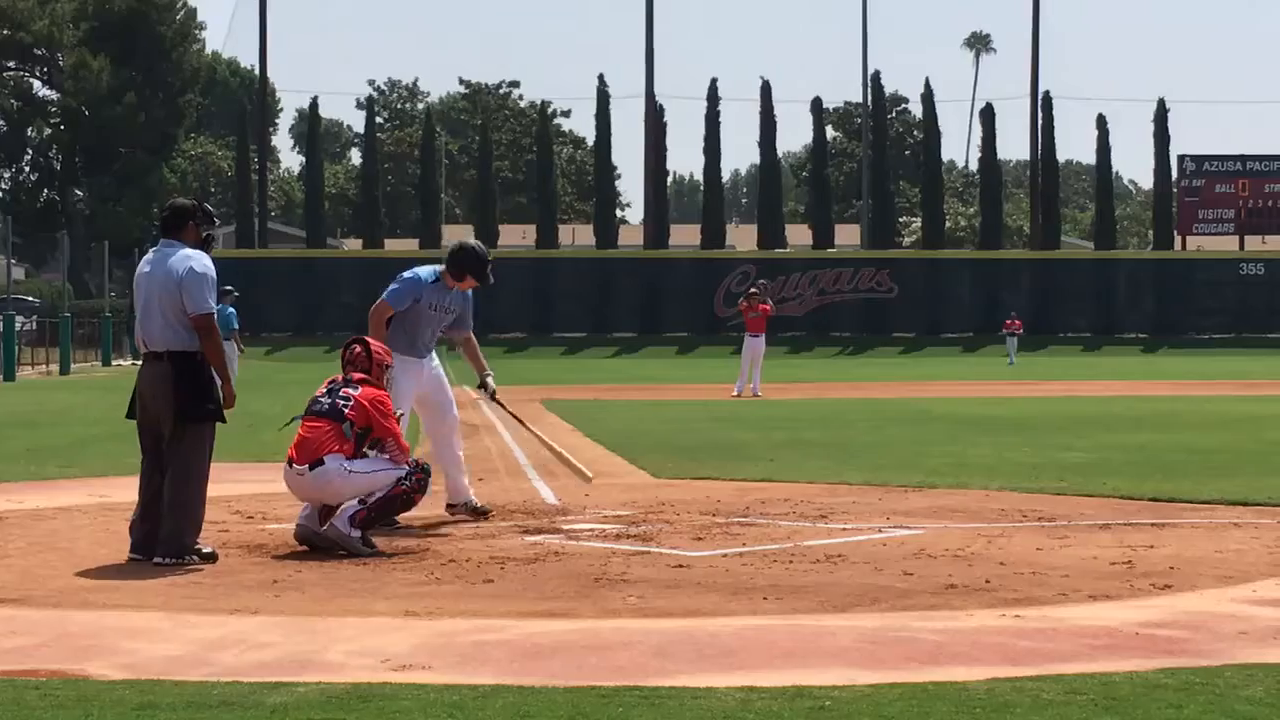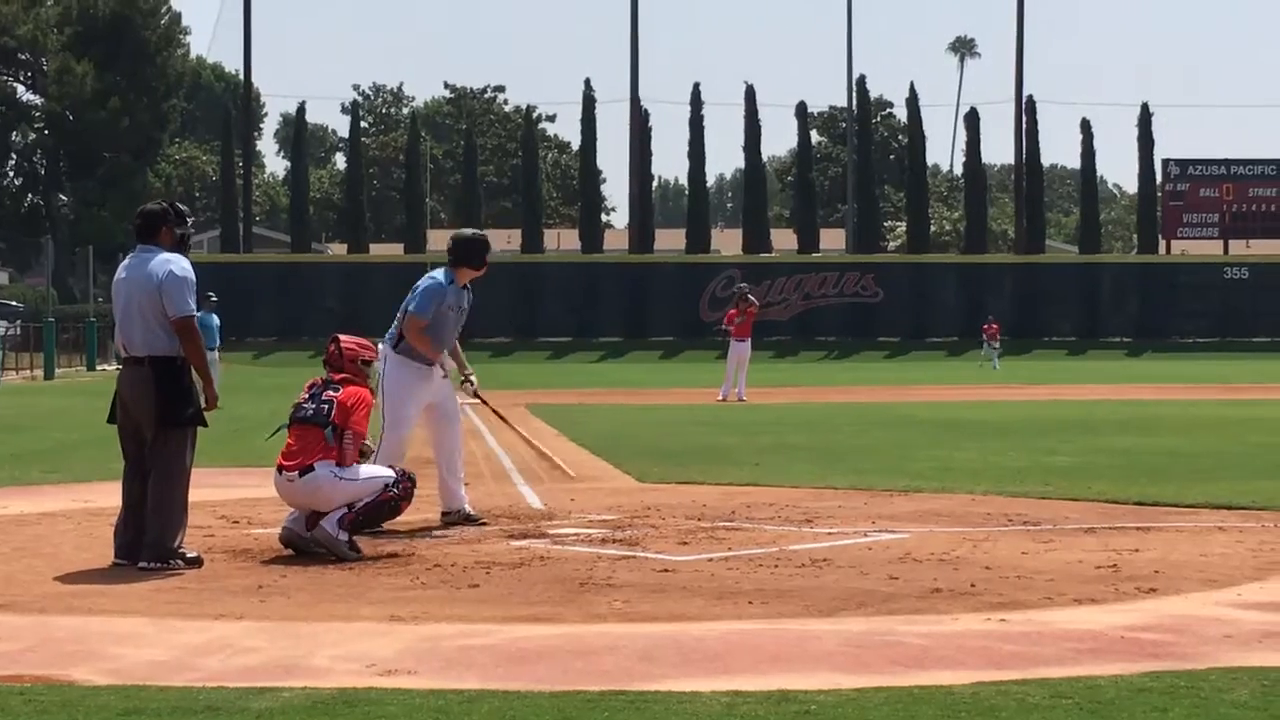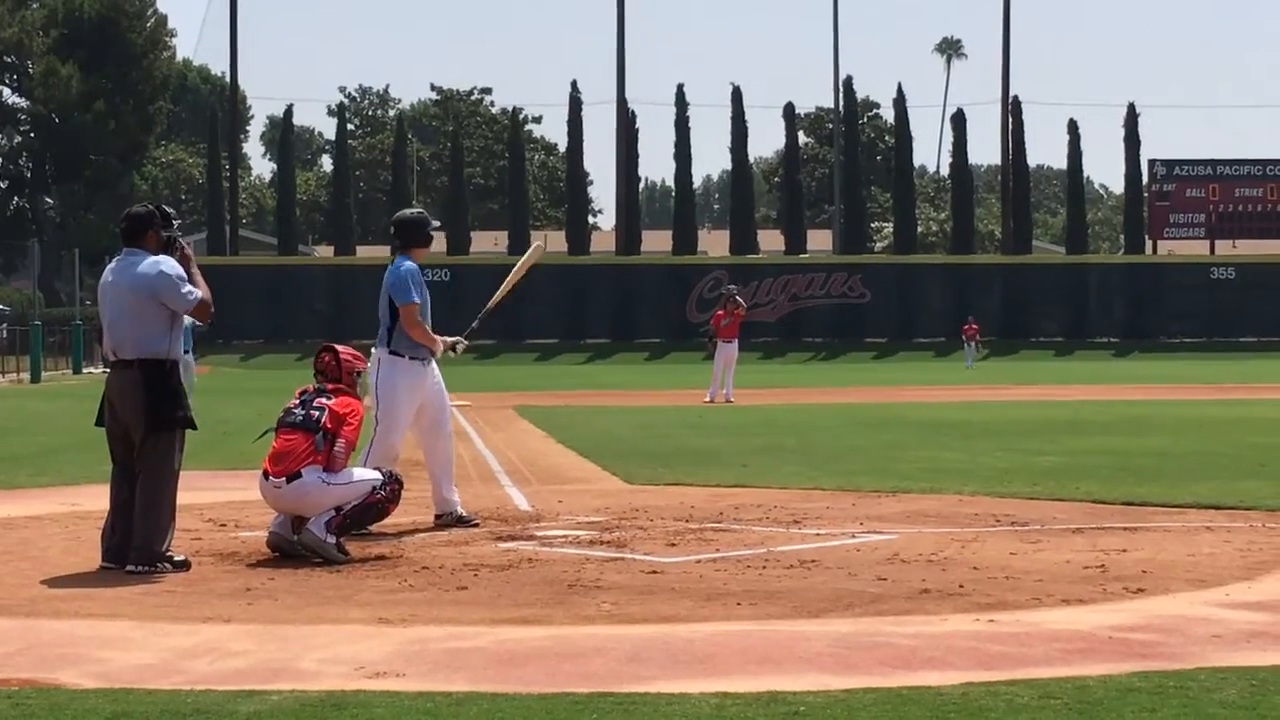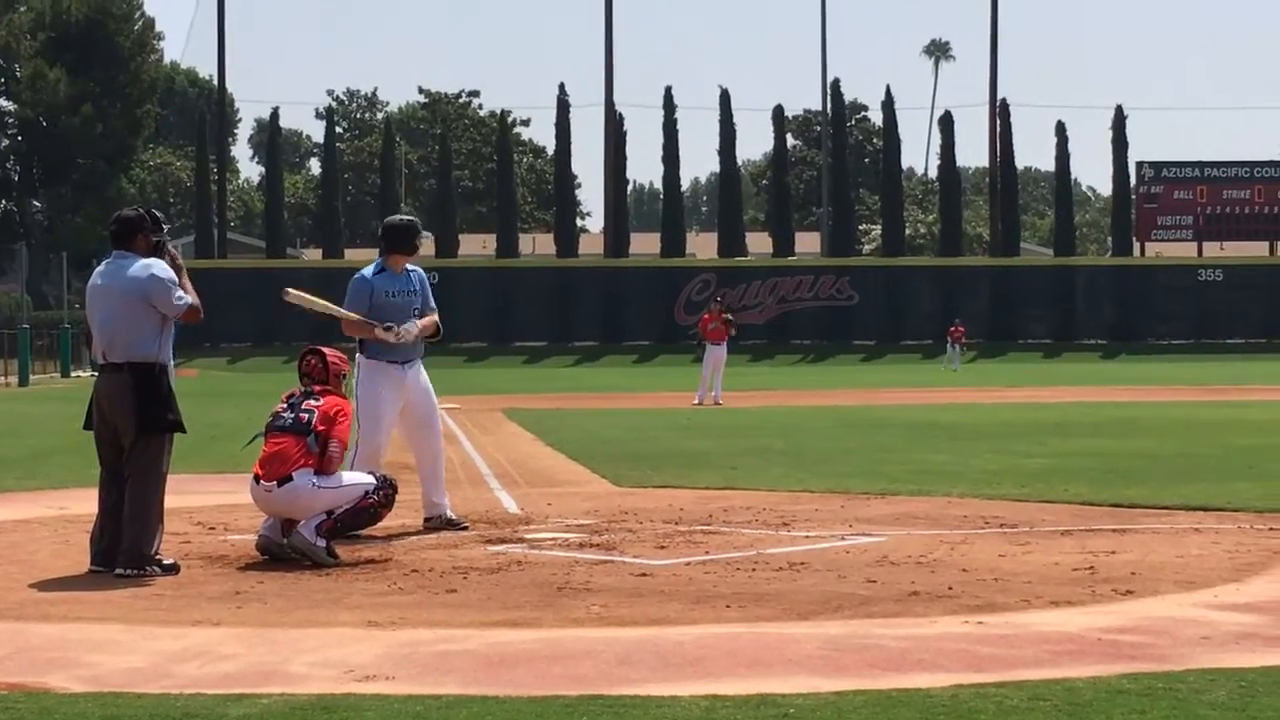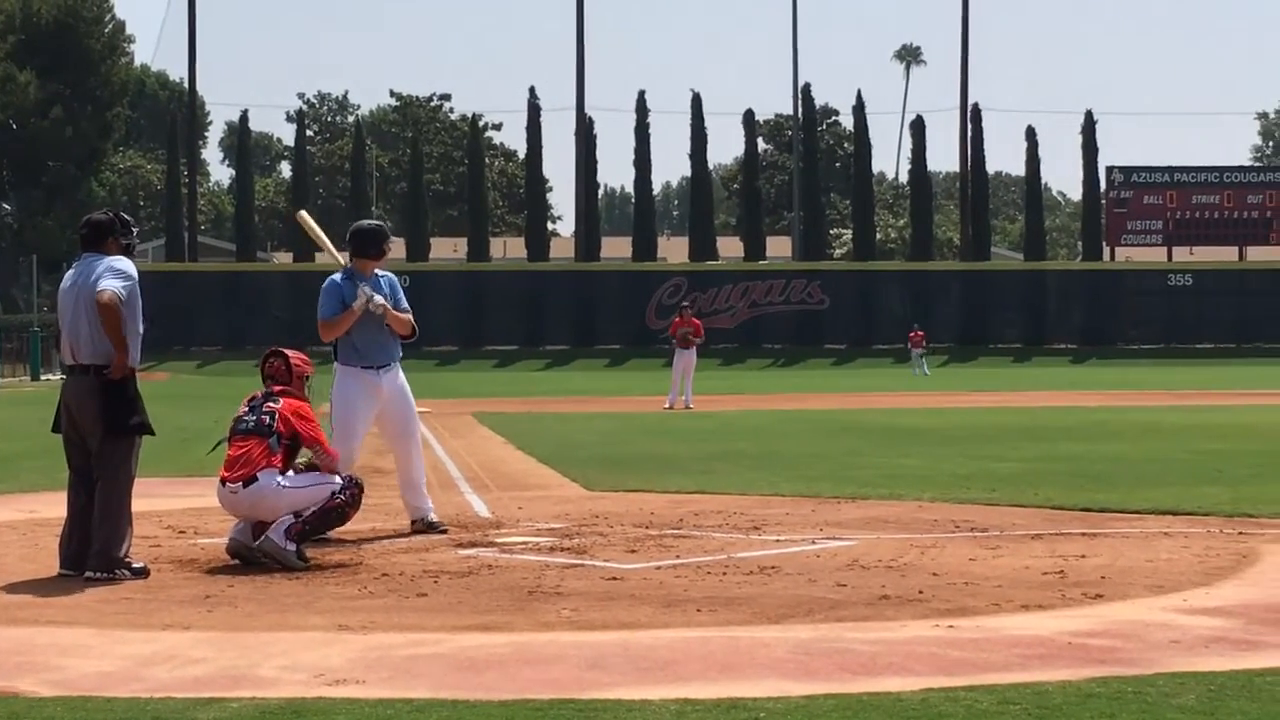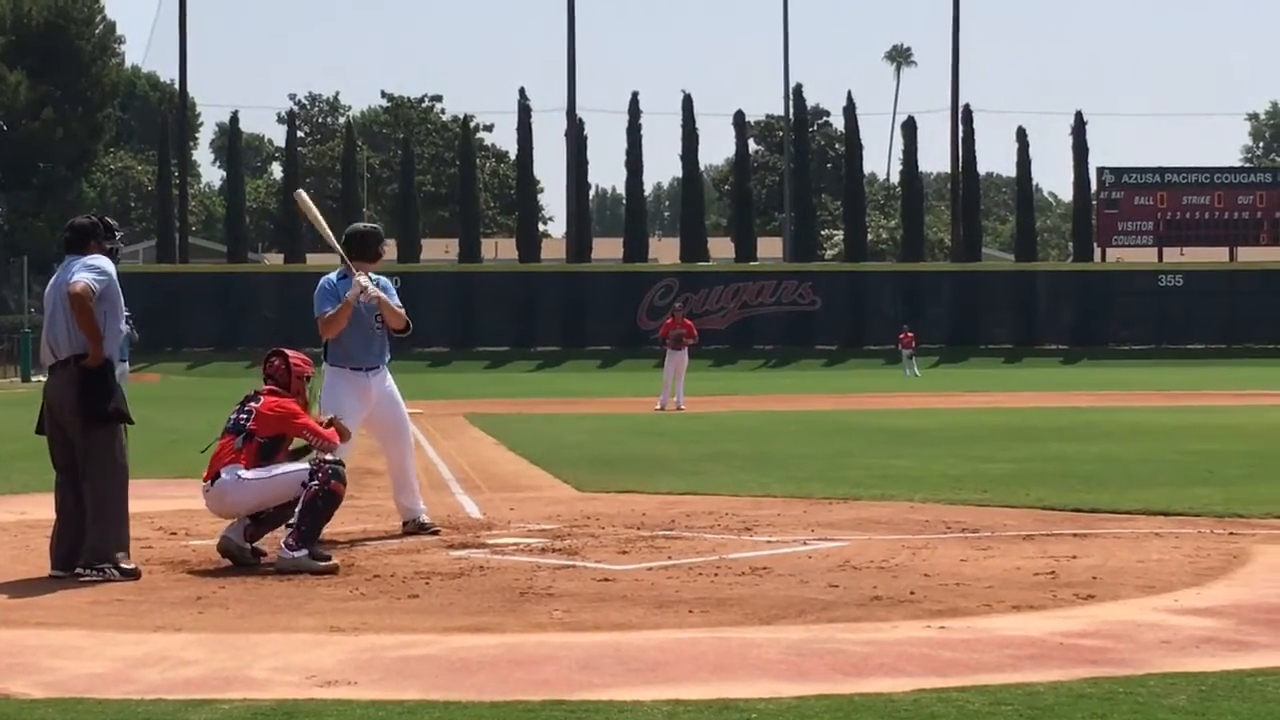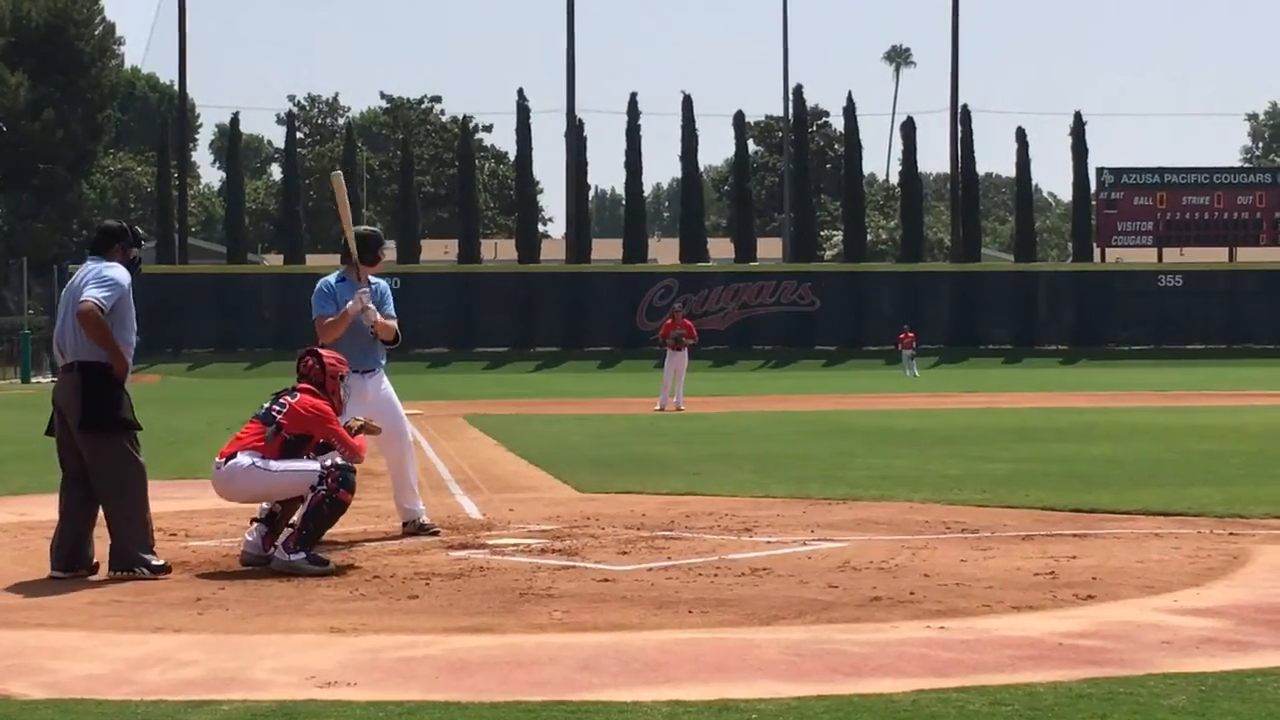
dt=0.7s
person 1, frame 1
left shoulder: (145, 264)
right shoulder: (195, 262)
left elbow: (149, 319)
right elbow: (205, 327)
right wrist: (225, 381)
left hip: (150, 370)
right hip: (185, 372)
left knee: (154, 460)
right knee: (188, 462)
left ankle: (144, 541)
right ankle: (177, 545)
person 1, frame 2
left shoulder: (123, 270)
right shoulder: (174, 266)
left elbow: (128, 324)
right elbow: (186, 330)
right wrist: (207, 382)
left hip: (130, 375)
right hip: (165, 376)
left knee: (137, 465)
right knee: (170, 466)
left ankle: (129, 546)
right ankle: (161, 551)
person 1, frame 3
left shoulder: (110, 272)
right shoulder: (161, 268)
left elbow: (124, 321)
right elbow: (204, 309)
right wrist: (191, 268)
left hip: (118, 378)
right hip: (154, 380)
left knee: (124, 468)
right knee: (157, 469)
left ankle: (116, 549)
right ankle: (148, 553)
person 1, frame 4
left shoulder: (98, 276)
right shoulder: (153, 270)
left elbow: (101, 325)
right elbow: (192, 314)
right wrist: (181, 274)
left hip: (106, 381)
right hip: (143, 383)
left knee: (113, 472)
right knee: (145, 472)
left ankle: (105, 553)
right ankle: (137, 557)
person 1, frame 5
left shoulder: (69, 278)
right shoulder: (118, 266)
left elbow: (70, 328)
right elbow: (106, 302)
right wrist: (122, 353)
left hip: (74, 383)
right hip: (109, 384)
left knee: (82, 474)
right knee: (114, 474)
left ankle: (75, 556)
right ankle: (107, 559)
person 1, frame 6
left shoulder: (57, 278)
right shoulder: (98, 265)
right elbow: (79, 293)
right wrist: (97, 344)
left hip: (57, 381)
right hip: (89, 380)
left knee: (71, 473)
right knee: (107, 472)
left ankle: (66, 557)
right ankle: (102, 559)
person 1, frame 7
left shoulder: (79, 277)
right shoulder: (114, 273)
left elbow: (80, 316)
right elbow: (88, 313)
right wrist: (118, 355)
left hip: (69, 383)
right hip: (96, 384)
left knee: (78, 476)
right knee: (123, 472)
left ankle: (70, 558)
right ankle: (131, 556)
person 2, frame 1
left shoulder: (463, 295)
right shoulder: (416, 281)
left elbow: (464, 337)
right elbow: (377, 314)
left wrist: (485, 373)
left hip: (426, 361)
right hip: (397, 361)
left knee: (447, 423)
left ankle: (459, 499)
person 2, frame 2
left shoulder: (465, 292)
right shoulder: (435, 284)
right elbow: (411, 329)
left wrist: (464, 371)
right wrist: (440, 358)
left hip: (432, 368)
right hip: (401, 365)
left knee: (450, 431)
right knee: (397, 437)
left ankle: (454, 506)
person 2, frame 3
left shoulder: (409, 269)
right shoulder: (405, 270)
right elbow: (412, 324)
left wrist: (444, 341)
right wrist: (436, 343)
left hip: (424, 365)
right hip: (396, 367)
left knee: (440, 435)
right knee: (387, 440)
left ankle: (448, 508)
person 2, frame 4
left shoulder: (418, 276)
right shoulder: (366, 280)
left elbow: (434, 324)
right elbow: (349, 327)
left wrist: (415, 327)
right wrist: (380, 331)
left hip: (413, 369)
right hip: (377, 371)
left knee: (431, 439)
right knee: (371, 444)
left ankle: (437, 510)
person 2, frame 5
left shoulder: (389, 281)
right shoulder: (336, 285)
left elbow: (409, 330)
right elbow: (326, 333)
left wrist: (385, 309)
right wrist: (357, 307)
left hip: (392, 376)
right hip: (354, 379)
left knee: (410, 445)
right knee: (343, 451)
left ankle: (421, 514)
person 2, frame 6
left shoulder: (382, 284)
right shoulder: (331, 284)
left elbow: (402, 326)
right elbow: (327, 331)
left wrist: (379, 298)
right wrist: (351, 297)
left hip: (380, 378)
right hip: (343, 379)
left knee: (401, 444)
right knee: (331, 452)
left ankle: (413, 515)
person 2, frame 7
left shoulder: (380, 288)
right shoulder: (328, 287)
left elbow: (392, 335)
right elbow: (324, 333)
left wrist: (376, 319)
right wrist: (352, 308)
left hip: (376, 380)
left knee: (402, 444)
left ankle: (413, 516)
person 3, frame 1
left shoulder: (331, 385)
right shoulder: (375, 395)
right elbow: (399, 454)
left wrist: (378, 432)
right wrist: (394, 429)
left hip: (293, 475)
right hip: (324, 475)
left knee: (358, 460)
right knee: (416, 474)
left ankle: (311, 522)
right ankle: (349, 524)
person 3, frame 2
left shoulder: (313, 388)
right shoulder: (359, 393)
right elbow: (348, 452)
left wrist: (359, 450)
left hip: (283, 482)
right hip: (316, 481)
left knee: (332, 478)
right knee: (402, 483)
left ankle: (297, 525)
right ankle: (336, 527)
person 3, frame 3
left shoulder: (302, 396)
right shoulder: (351, 404)
left elbow: (296, 446)
right elbow: (338, 459)
left hip: (269, 487)
right hip: (302, 488)
right knee: (389, 484)
left ankle: (283, 529)
right ankle: (323, 530)
person 3, frame 4
left shoulder: (287, 401)
right shoulder: (337, 404)
left elbow: (283, 450)
right elbow: (333, 458)
right wrist: (323, 483)
left hip: (260, 492)
right hip: (294, 491)
right knee: (383, 489)
left ankle: (272, 532)
right ankle: (314, 533)
person 3, frame 5
left shoulder: (249, 405)
right shoulder: (297, 407)
right elbow: (329, 461)
left wrist: (298, 468)
right wrist: (313, 467)
left hip: (227, 495)
right hip: (259, 493)
left knee: (280, 485)
right knee: (350, 489)
left ankle: (243, 536)
right ankle: (284, 537)
person 3, frame 6
left shoulder: (254, 402)
right shoulder: (282, 406)
right elbow: (329, 444)
left wrist: (309, 446)
right wrist: (331, 428)
left hip: (216, 491)
right hip: (234, 486)
left knee: (296, 489)
right knee: (330, 473)
left ankle: (237, 537)
right ankle: (295, 549)
person 3, frame 7
left shoulder: (291, 398)
right shoulder: (316, 406)
left elbow: (296, 444)
right elbow: (355, 455)
left wrist: (341, 434)
right wrist: (357, 433)
left hip: (226, 471)
right hip: (243, 471)
left knee: (300, 472)
right knee: (340, 476)
left ankle: (258, 544)
right ankle: (292, 553)
